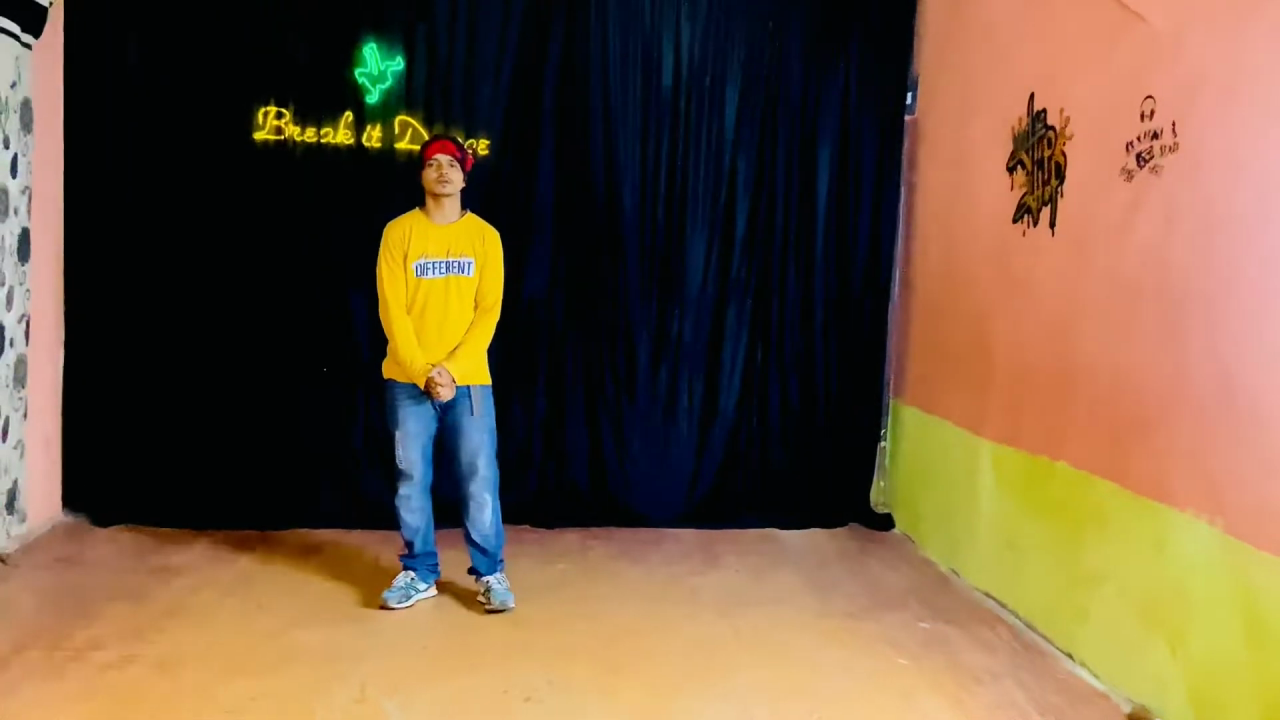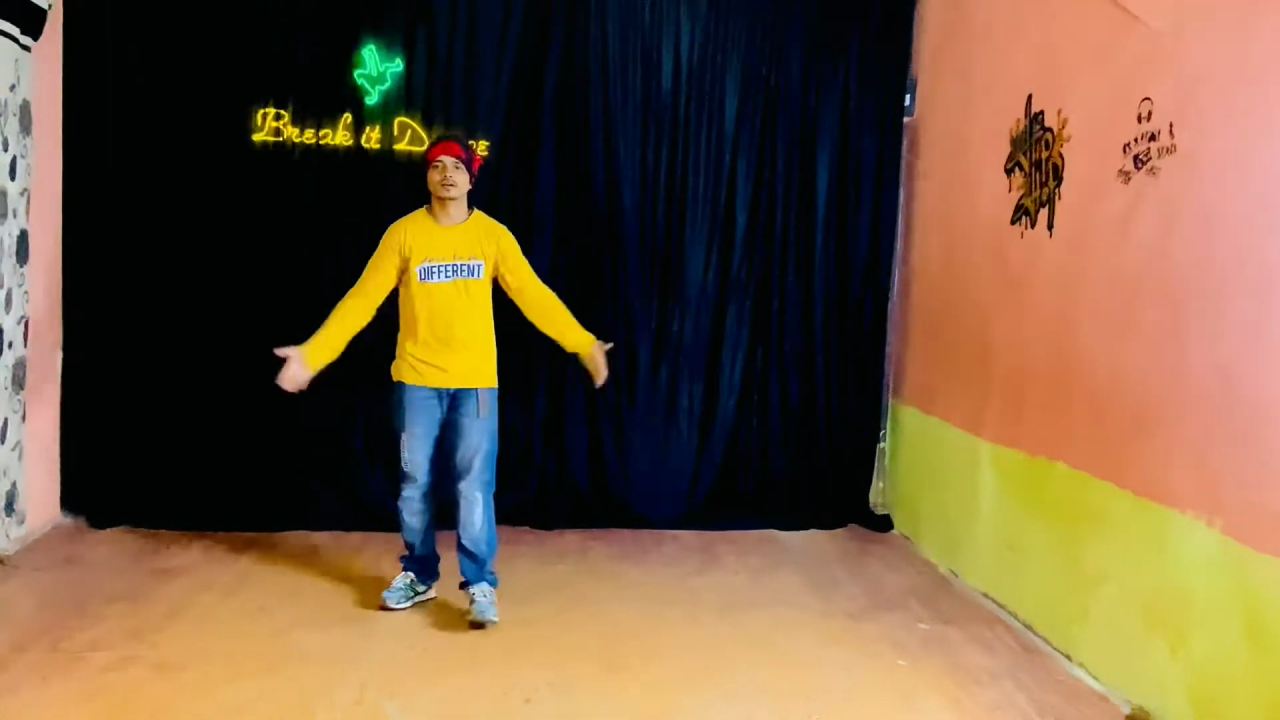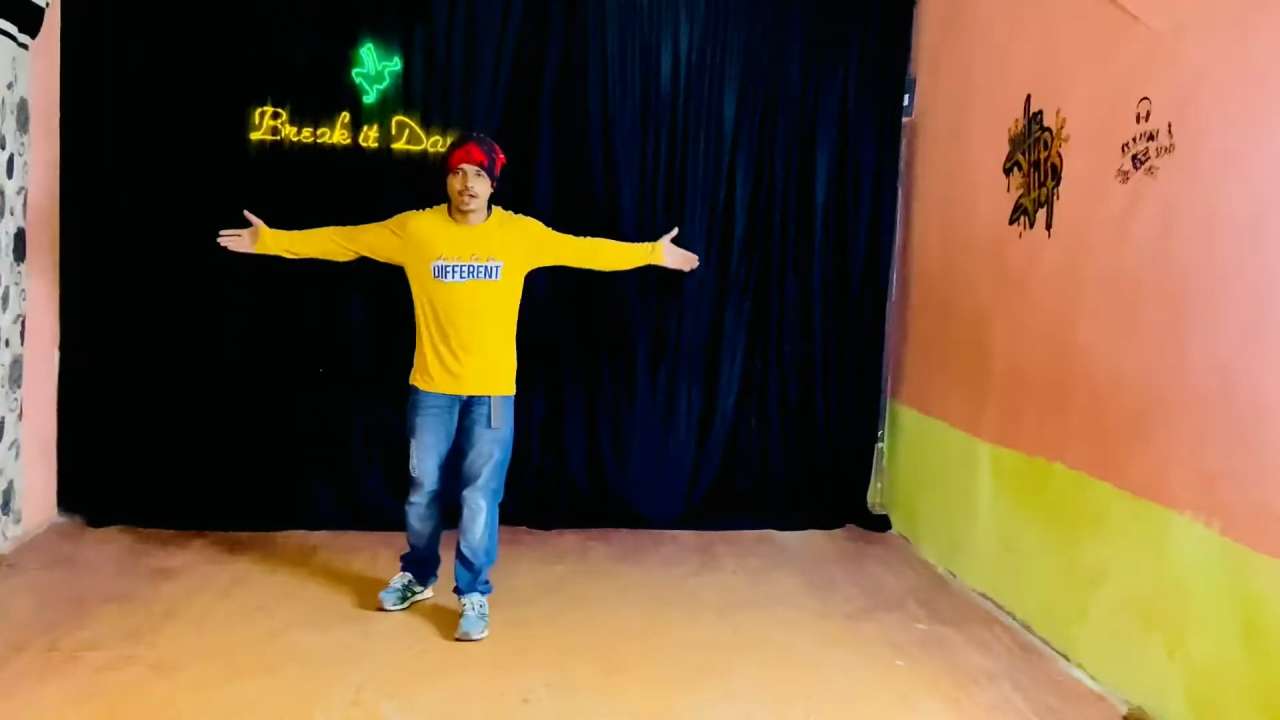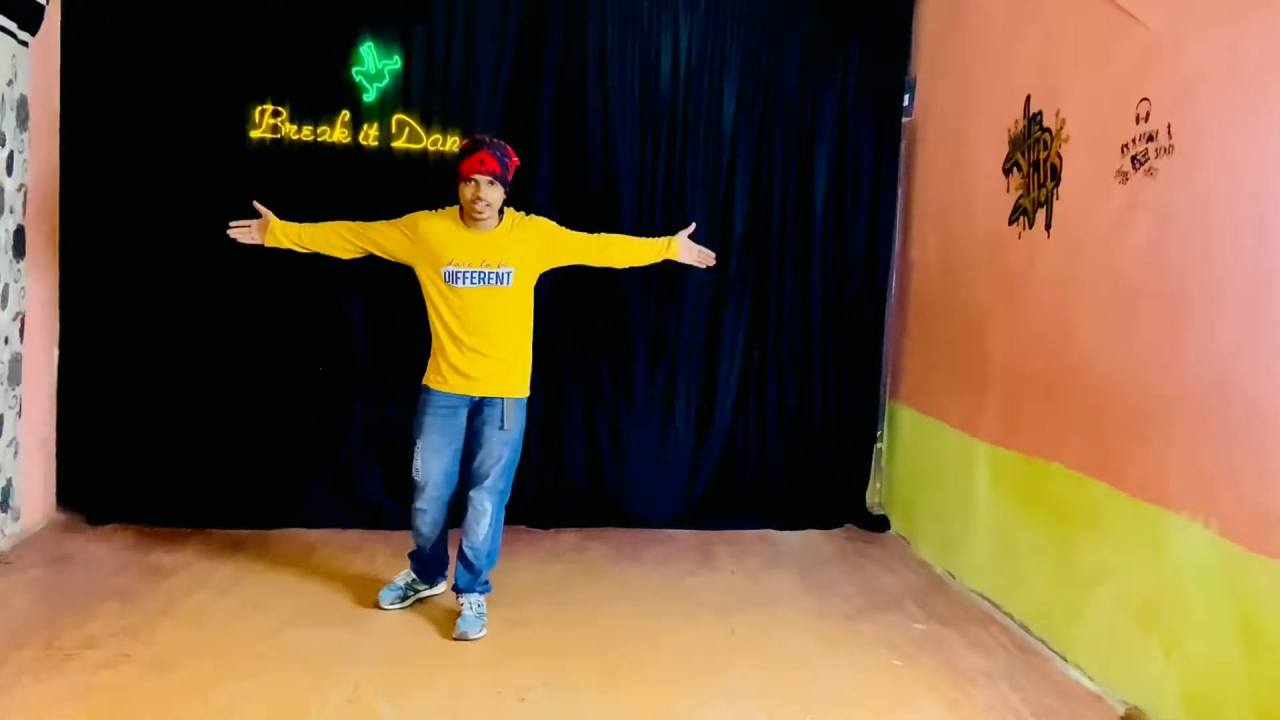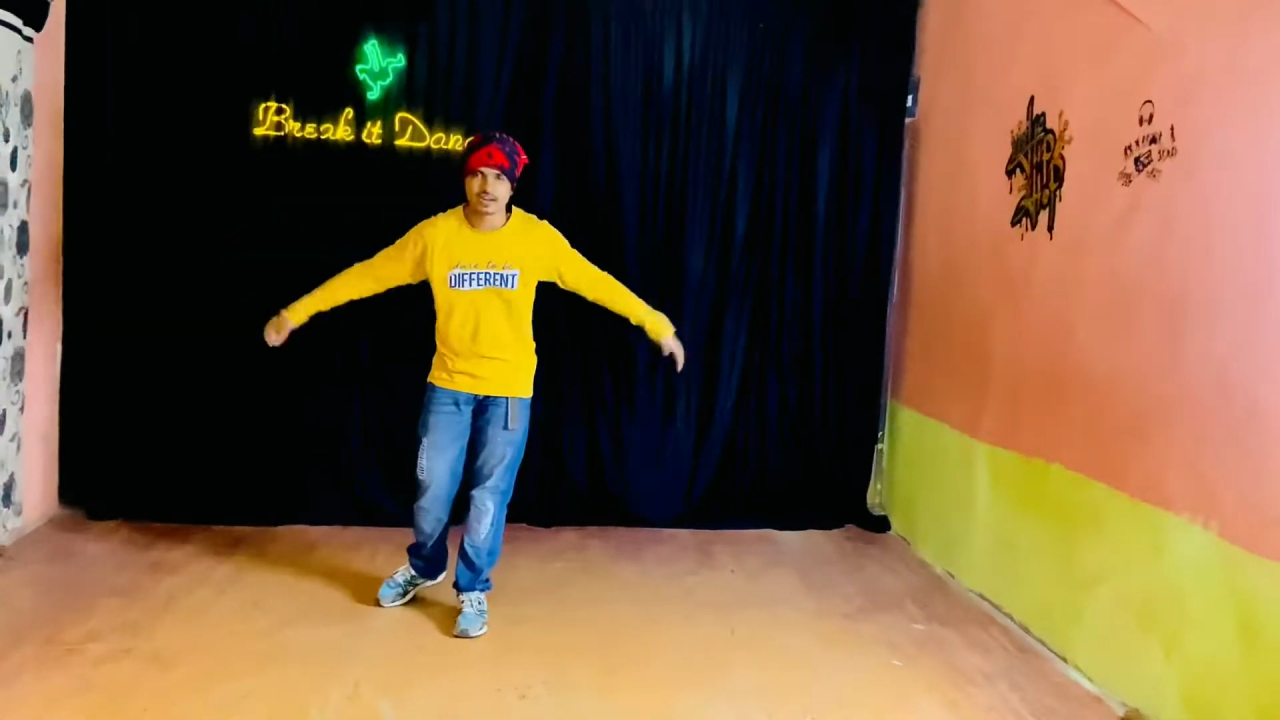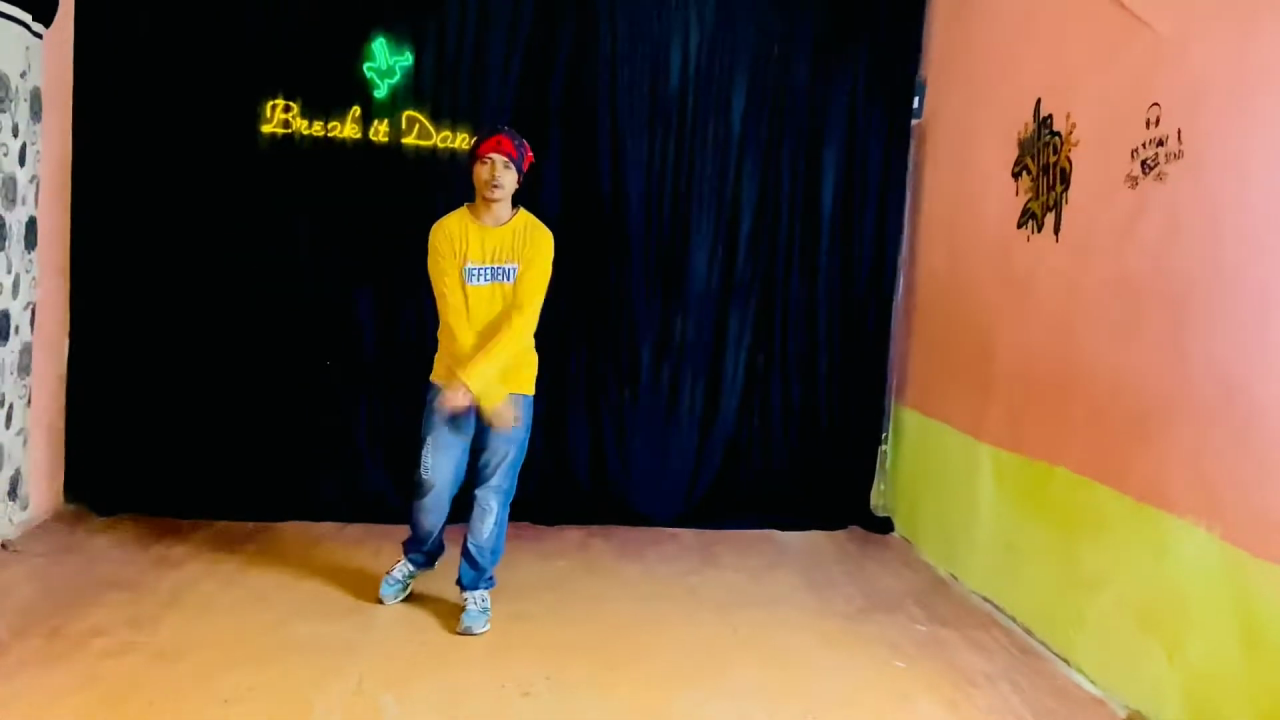
dt=0.3s
person 1, frame 1
left shoulder: (484, 236)
right shoulder: (399, 232)
left elbow: (487, 313)
right elbow: (392, 311)
left wrist: (452, 370)
right wrist: (424, 373)
left hip: (469, 376)
right hip: (409, 378)
left knee: (480, 476)
right knee: (412, 477)
left ankle: (489, 573)
right ankle: (419, 572)
person 1, frame 2
left shoulder: (494, 234)
right shoulder: (403, 233)
left elbow: (533, 294)
right elbow: (363, 298)
left wrist: (583, 344)
right wrist: (313, 353)
left hip: (475, 381)
right hip: (417, 380)
left knee: (474, 481)
right knee: (415, 479)
left ankle: (479, 583)
right ankle: (419, 574)
person 1, frame 3
left shoulder: (520, 233)
right shoulder: (414, 229)
left elbow: (584, 251)
right elbow: (343, 239)
left wrist: (652, 253)
right wrist: (270, 240)
left hip: (492, 388)
right hip: (432, 384)
left knee: (482, 491)
right knee: (423, 485)
left ankle: (474, 594)
right ankle: (418, 575)
person 1, frame 4
left shoulder: (533, 234)
right shoulder: (425, 230)
left elbow: (599, 247)
right elbow: (352, 236)
left wrist: (668, 248)
right wrist: (278, 231)
left hip: (504, 390)
right hip: (444, 386)
left knee: (488, 494)
right knee: (430, 488)
left ankle: (473, 593)
right ankle: (425, 573)
person 1, frame 5
left shoulder: (537, 237)
right shoulder: (434, 233)
left elbow: (593, 283)
right elbow: (370, 275)
left wrist: (657, 325)
right wrist: (297, 311)
left hip: (510, 388)
right hip: (449, 384)
left knee: (491, 493)
right knee: (434, 486)
left ankle: (474, 591)
right ankle: (423, 567)
person 1, frame 6
left shoulder: (536, 236)
right shoulder: (445, 232)
left elbow: (521, 320)
right elbow: (456, 319)
left wrist: (476, 379)
right wrist: (485, 394)
left hip: (511, 380)
right hip: (451, 379)
left knee: (494, 492)
right knee: (436, 483)
left ankle: (476, 589)
right ankle: (417, 559)
